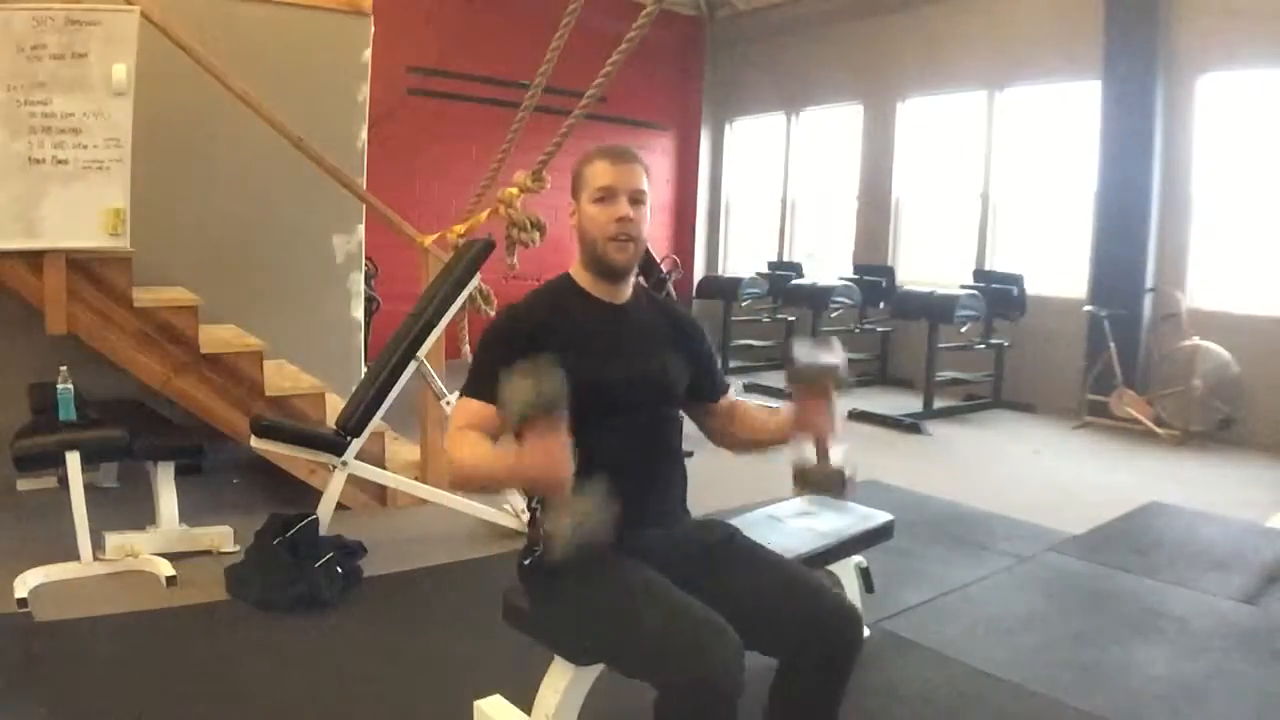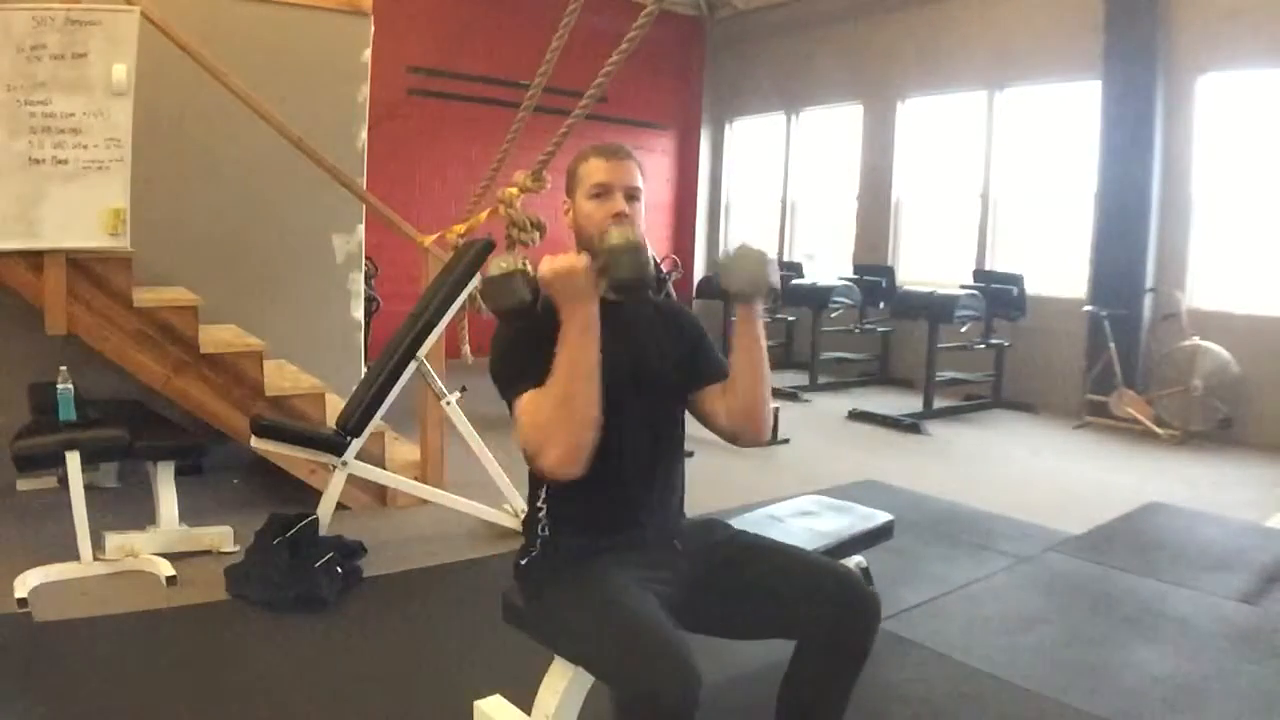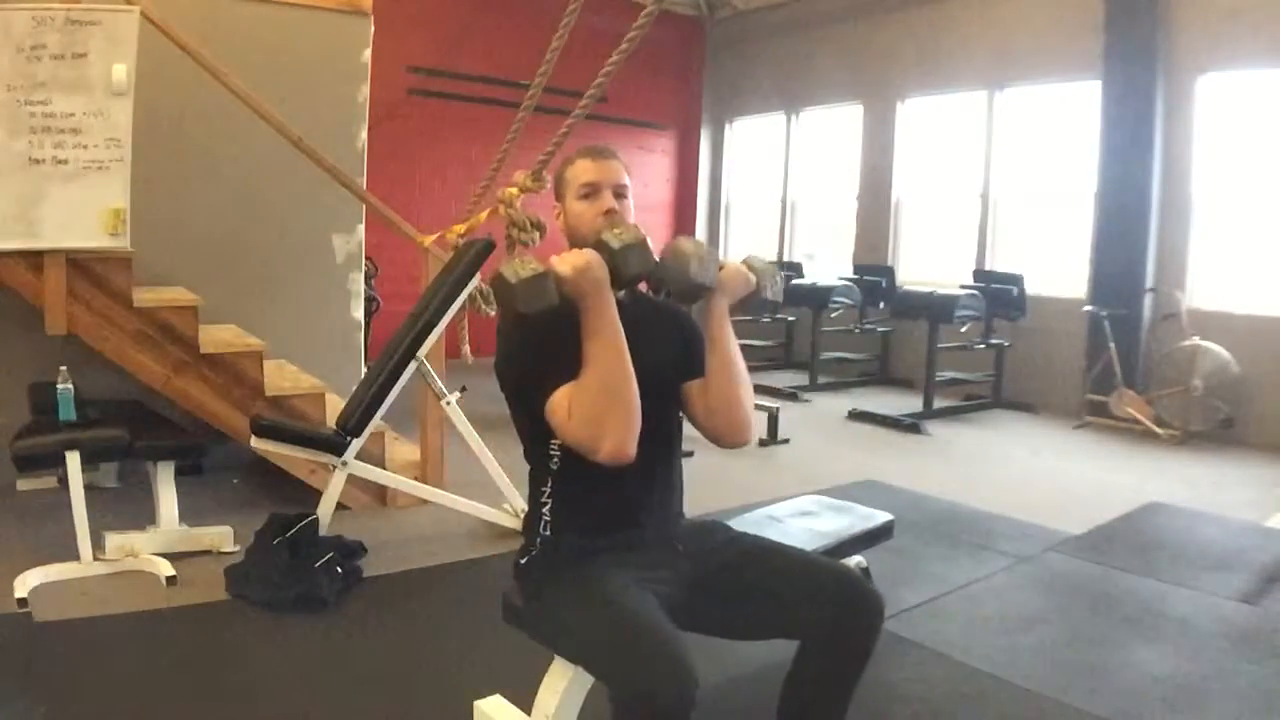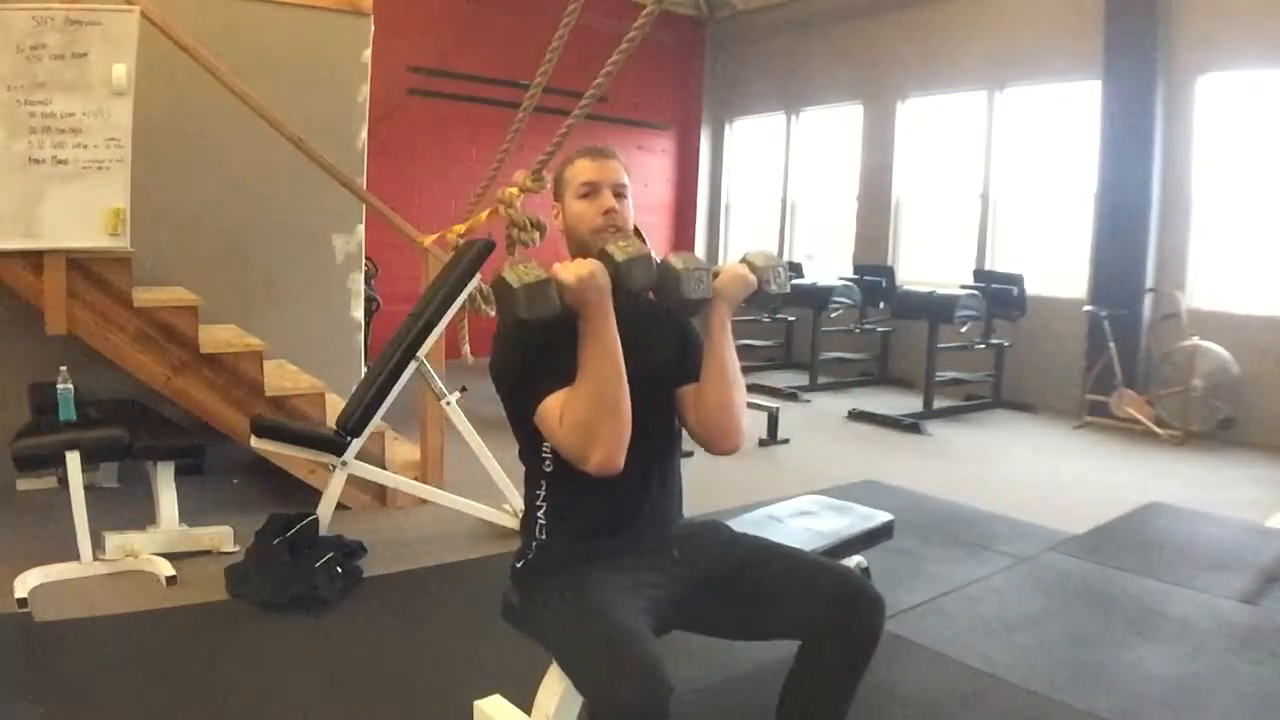
dt=0.3s
person 1, frame 1
left shoulder: (672, 324)
right shoulder: (529, 324)
left elbow: (726, 421)
right elbow: (456, 453)
left wrist: (794, 423)
right wrist: (521, 466)
left hip: (677, 537)
right hip: (578, 557)
left knee: (831, 625)
right knee: (709, 661)
person 1, frame 2
left shoulder: (670, 321)
right shoulder: (531, 325)
left elbow: (746, 427)
right elbow: (562, 457)
left wrist: (749, 311)
right wrist: (577, 314)
left hip: (675, 540)
right hip: (576, 559)
left knee: (848, 604)
person 1, frame 3
left shoulder: (665, 319)
right shoulder: (533, 324)
left elbow: (733, 428)
right elbow: (612, 441)
left wrist: (716, 306)
right wrist: (596, 303)
left hip: (673, 539)
right hip: (577, 559)
left knee: (850, 605)
person 1, frame 4
left shoulder: (664, 321)
right shoulder: (530, 327)
left elbow: (723, 435)
right elbow: (601, 451)
left wrist: (718, 311)
right wrist: (597, 312)
left hip: (673, 542)
right hip: (574, 562)
left knee: (851, 605)
